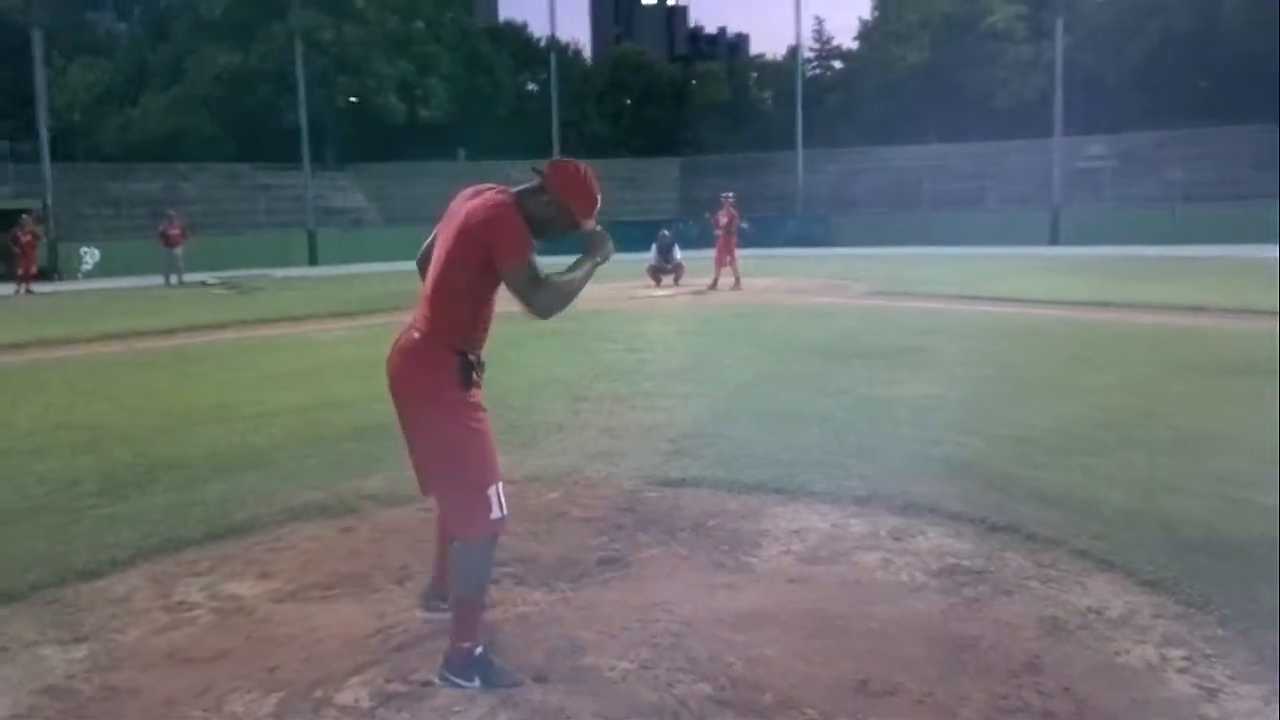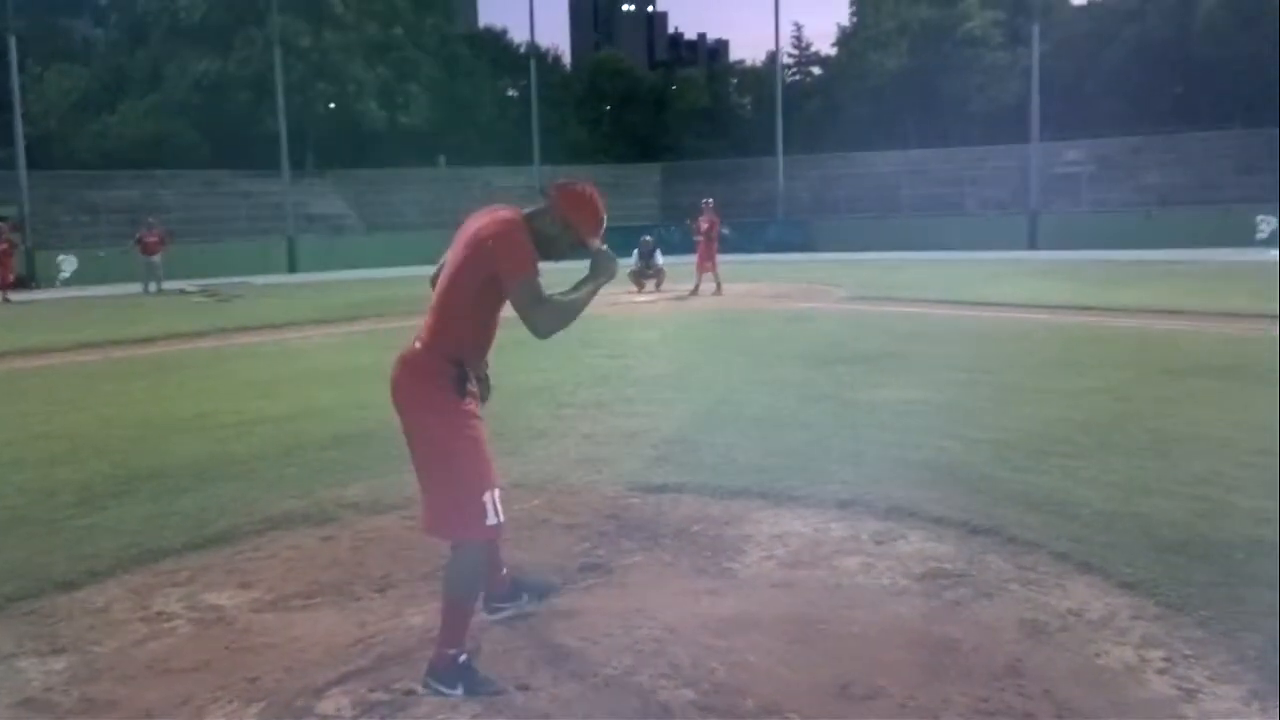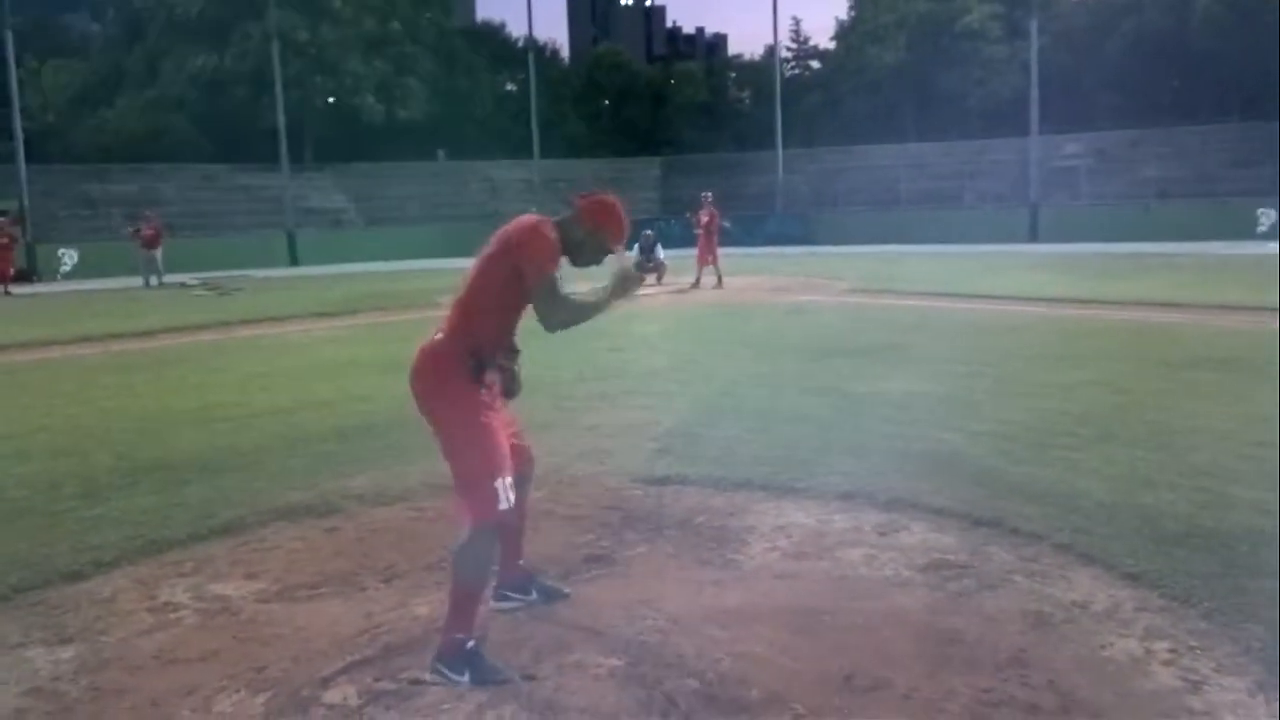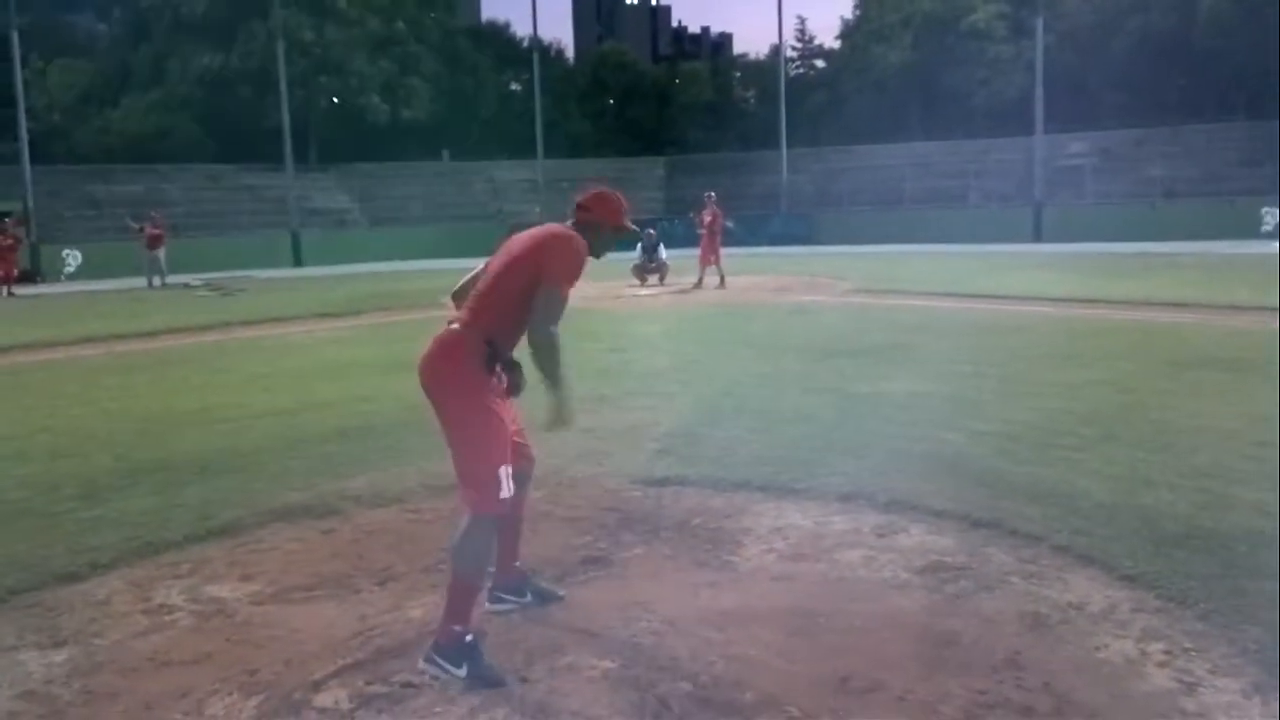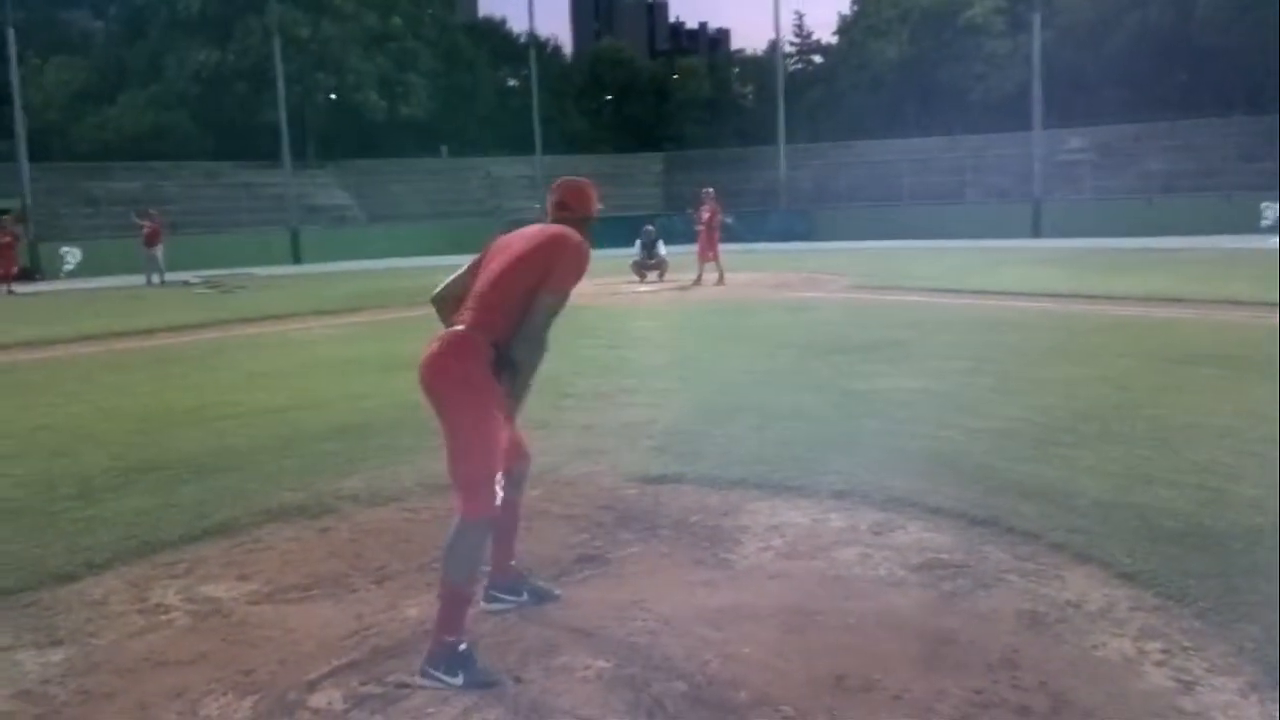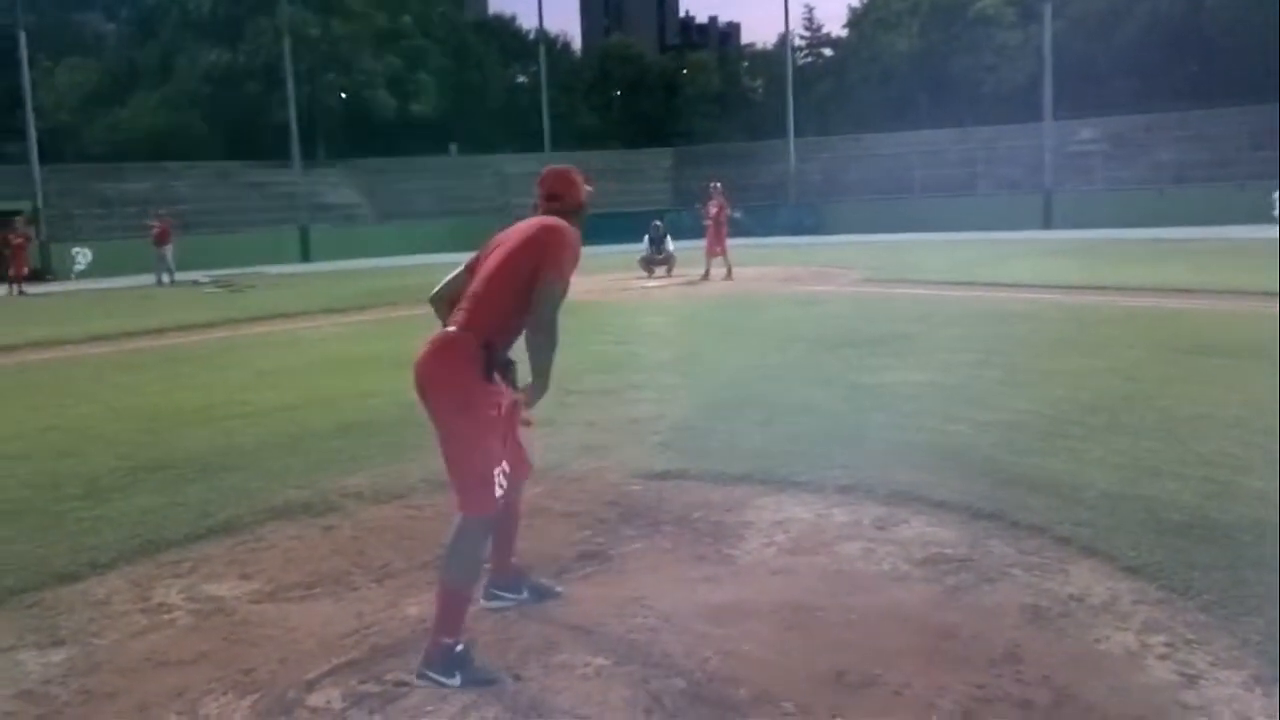
dt=0.2s
person 1, frame 1
left shoulder: (477, 197)
right shoulder: (502, 216)
left elbow: (425, 262)
right elbow: (542, 301)
right wrist: (595, 258)
left hip: (418, 356)
right hip: (440, 370)
left knee: (460, 486)
right knee: (482, 516)
left ankle: (443, 586)
right ankle: (463, 657)
person 1, frame 2
left shoulder: (492, 218)
right shoulder: (511, 234)
left elbow: (441, 281)
right elbow: (542, 320)
right wrist: (598, 278)
left hip: (431, 369)
right hip: (439, 381)
left knee: (472, 490)
right knee: (477, 519)
left ankle: (499, 588)
right ankle: (448, 664)
person 1, frame 3
left shoulder: (530, 234)
right shoulder: (539, 235)
right elbow: (554, 315)
left wrist: (503, 355)
right wrist: (615, 290)
left hip: (469, 366)
right hip: (454, 373)
left knee: (516, 469)
right knee: (494, 506)
left ankle: (512, 581)
right ankle: (456, 650)
person 1, frame 4
left shoulder: (539, 239)
right shoulder: (566, 243)
left elbow: (463, 293)
right elbow: (542, 330)
right wrist: (558, 394)
left hip: (471, 359)
right hip: (465, 365)
left knee: (517, 466)
right knee: (490, 498)
left ankle: (507, 582)
right ankle: (451, 643)
person 1, frame 5
left shoulder: (516, 238)
right shoulder: (572, 245)
left elbow: (444, 297)
right elbow: (533, 331)
right wrist: (515, 394)
left hip: (456, 358)
right hip: (469, 367)
left knee: (513, 467)
right knee: (482, 503)
left ankle: (502, 581)
right ankle: (445, 650)
person 1, frame 6
left shoulder: (511, 235)
right shoulder: (562, 236)
left elbow: (441, 297)
right elbow: (541, 319)
right wrist: (539, 384)
left hip: (455, 360)
right hip: (463, 369)
left knee: (510, 468)
right knee: (482, 505)
left ankle: (503, 578)
right ankle: (442, 653)
